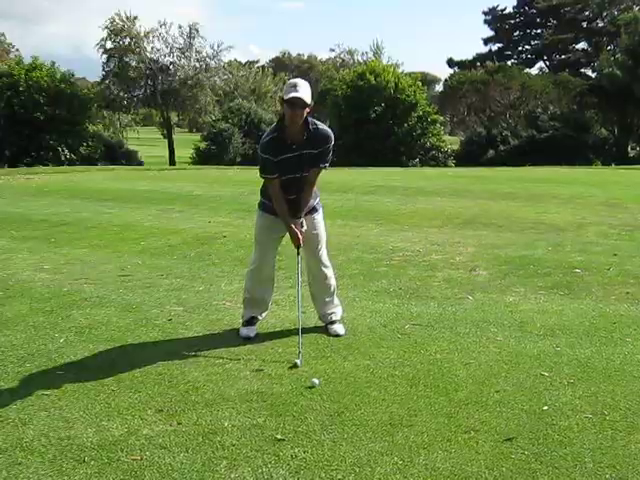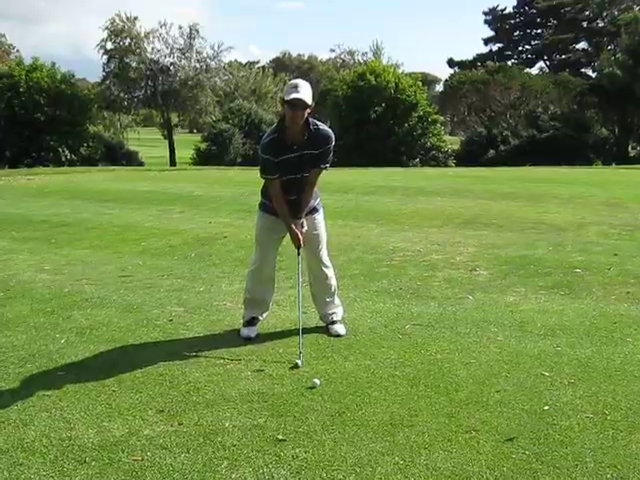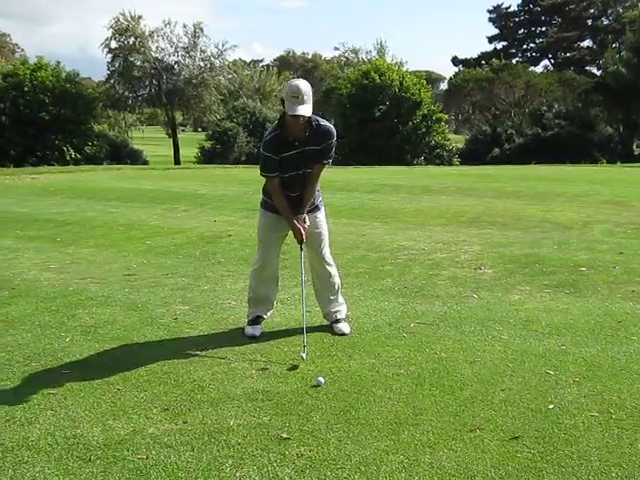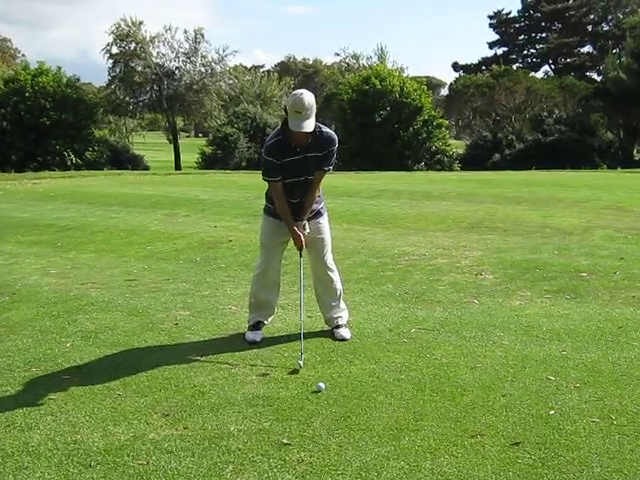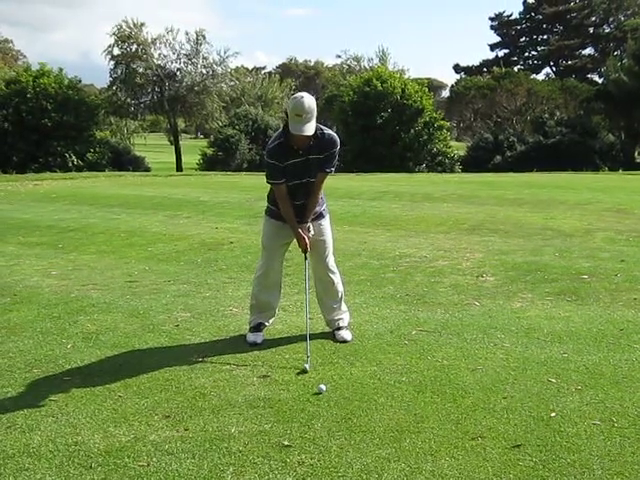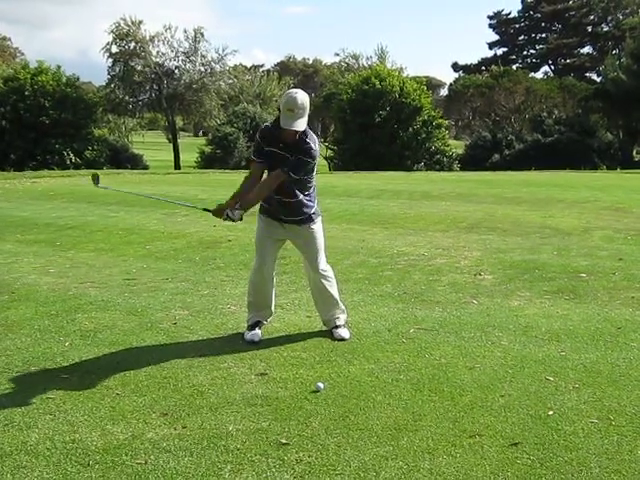
dt=0.7s
person 1, frame 1
left shoulder: (323, 136)
right shoulder: (269, 142)
left elbow: (311, 181)
right elbow: (274, 189)
left wrist: (300, 217)
right wrist: (289, 225)
left hip: (308, 207)
right hip: (273, 209)
left knee: (320, 261)
right knee: (261, 262)
left ankle: (331, 315)
right ankle: (251, 316)
person 1, frame 2
left shoulder: (324, 136)
right shoulder: (270, 142)
left elbow: (311, 182)
right elbow: (274, 190)
left wrist: (301, 218)
right wrist: (290, 225)
left hip: (309, 207)
right hip: (273, 210)
left knee: (320, 262)
right knee: (262, 263)
left ankle: (332, 315)
right ankle: (252, 316)
person 1, frame 3
left shoulder: (325, 132)
right shoulder: (271, 140)
left elbow: (314, 178)
right elbow: (273, 187)
left wrist: (302, 215)
right wrist: (291, 222)
left hip: (311, 206)
right hip: (275, 209)
left knee: (323, 260)
right knee: (265, 262)
left ankle: (336, 314)
right ankle: (256, 315)
person 1, frame 4
left shoulder: (327, 139)
right shoulder: (273, 146)
left elbow: (315, 185)
right elbow: (277, 192)
left wrist: (303, 222)
right wrist: (291, 228)
left hip: (313, 212)
right hip: (277, 215)
left knee: (325, 265)
right knee: (267, 266)
left ankle: (337, 319)
right ankle: (257, 321)
person 1, frame 5
left shoulder: (329, 141)
right shoulder: (275, 149)
left elbow: (317, 186)
right elbow: (281, 195)
left wrist: (307, 224)
right wrist: (296, 231)
left hip: (315, 214)
right hip: (279, 216)
left knee: (326, 267)
right knee: (268, 268)
left ankle: (338, 321)
right ankle: (258, 322)
person 1, frame 6
left shoulder: (309, 149)
right shoulder: (266, 133)
left elbow: (272, 182)
right elbow: (255, 173)
left wrist: (240, 209)
right wrist: (231, 202)
left hip: (304, 218)
right hip: (271, 215)
left knee: (318, 269)
right knee: (262, 268)
left ankle: (335, 319)
right ankle: (257, 319)
